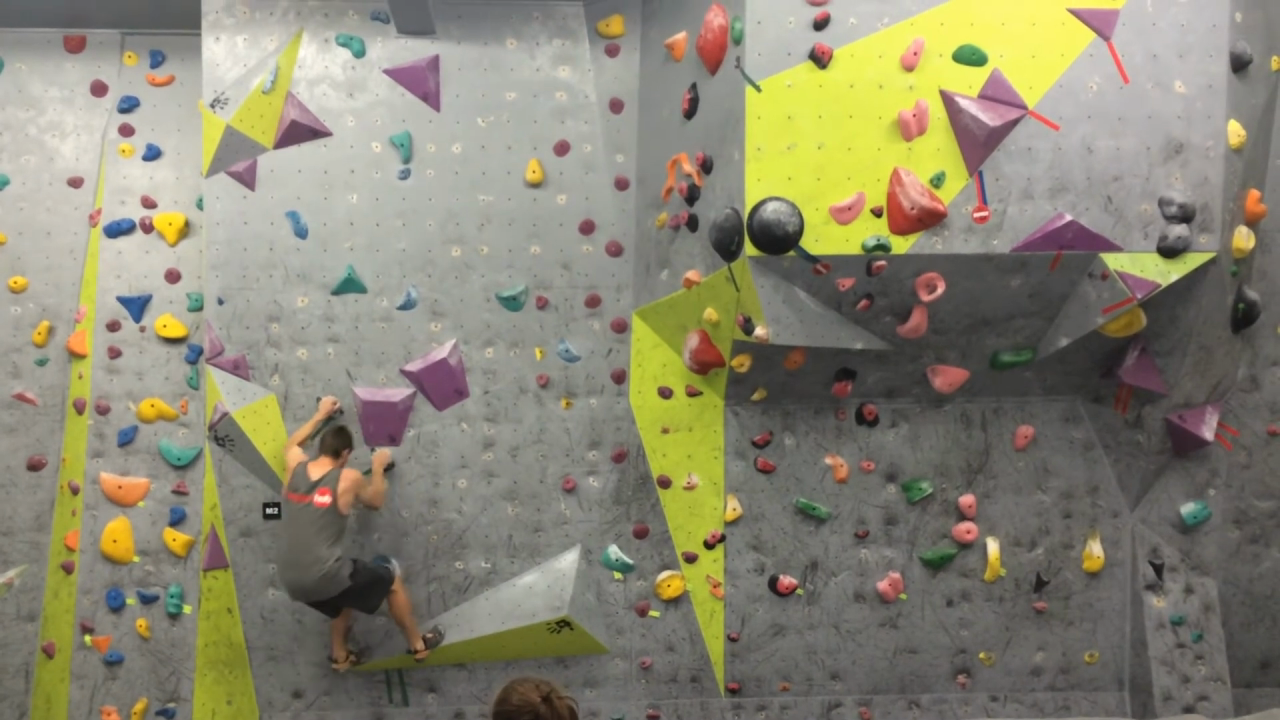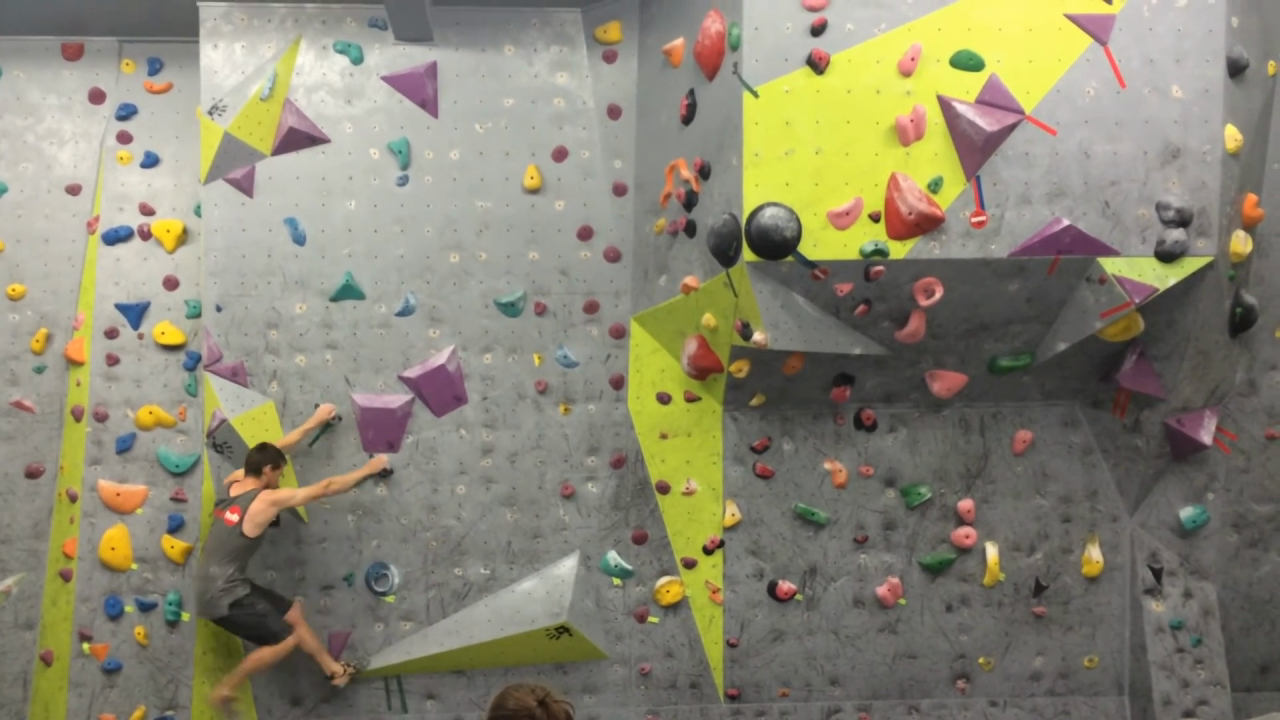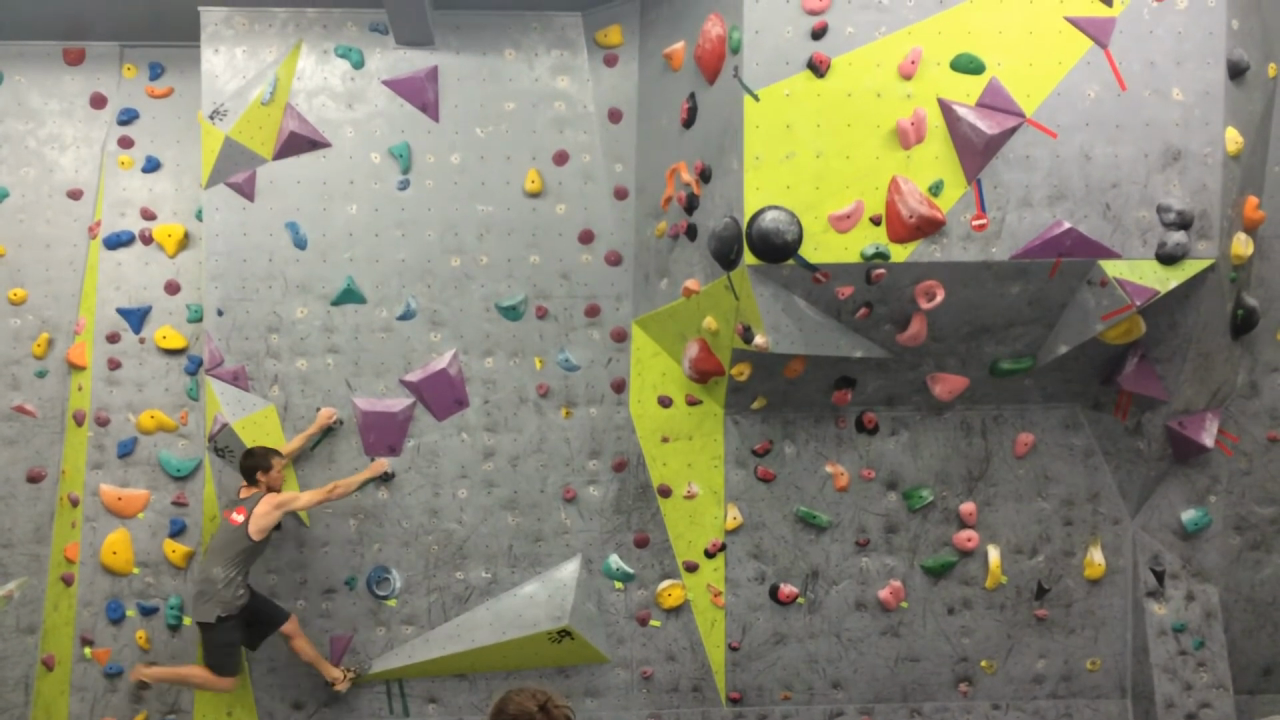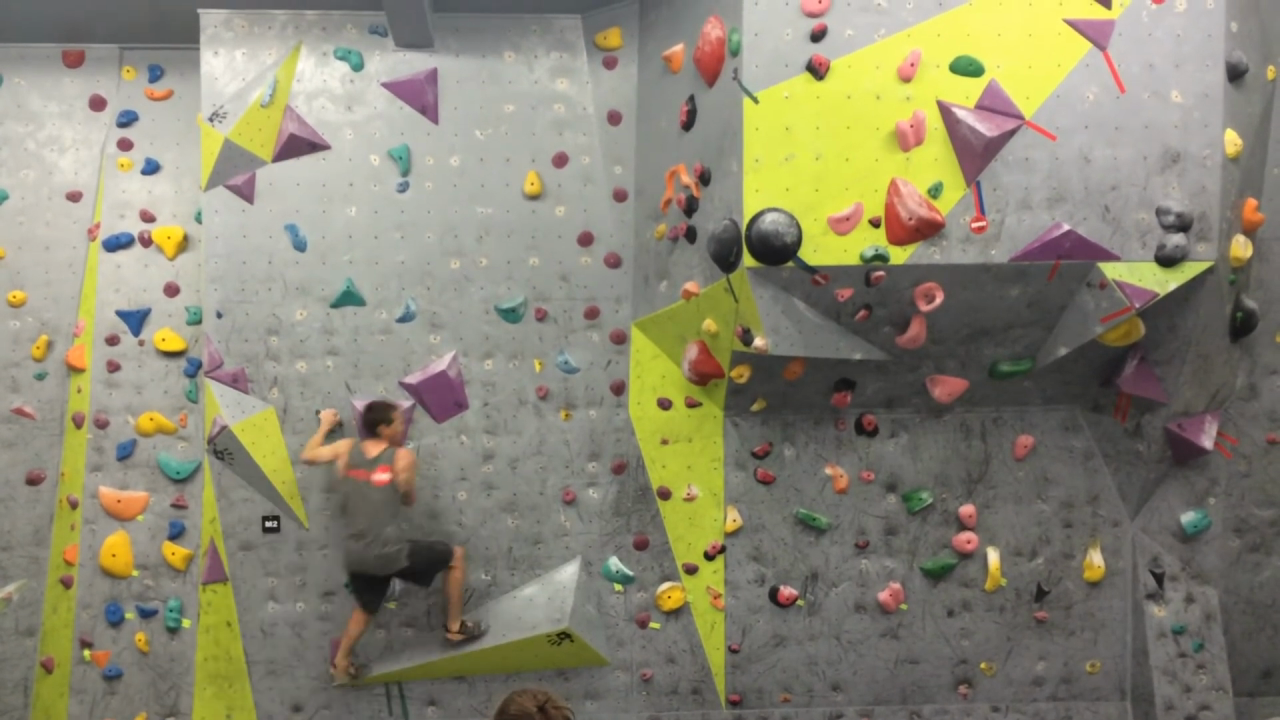
dt=0.5s
person 1, frame 1
left shoulder: (295, 466)
right shoulder: (349, 479)
left elbow: (292, 443)
right elbow: (376, 502)
left wrist: (320, 416)
right wrist: (379, 468)
left hip: (292, 581)
right hip: (325, 576)
left knee: (348, 596)
right knee: (392, 583)
left ankle: (339, 656)
right ankle: (418, 645)
person 1, frame 2
left shoulder: (234, 480)
right shoulder: (269, 499)
left elbow: (271, 451)
right elbow: (324, 488)
left wrist: (313, 423)
right wrist: (368, 469)
left hip: (218, 588)
right hip: (222, 596)
left knee: (294, 615)
right knee: (285, 640)
left ankle: (335, 669)
right ankle: (225, 689)
person 1, frame 3
left shoulder: (246, 491)
right shoulder: (271, 503)
left elbow: (280, 455)
right elbow: (329, 493)
left wrist: (316, 428)
right wrist: (371, 472)
left hip: (234, 593)
right hip: (218, 603)
left knee: (290, 627)
right knee: (223, 681)
left ankle: (337, 676)
right ankle: (147, 673)
person 1, frame 4
left shoulder: (346, 450)
right shoulder: (402, 457)
left elbow: (306, 454)
left wrist: (325, 426)
left hip: (355, 557)
right hip: (390, 553)
left knee: (366, 607)
right knee: (455, 556)
left ankle: (341, 663)
right ankle: (455, 626)
